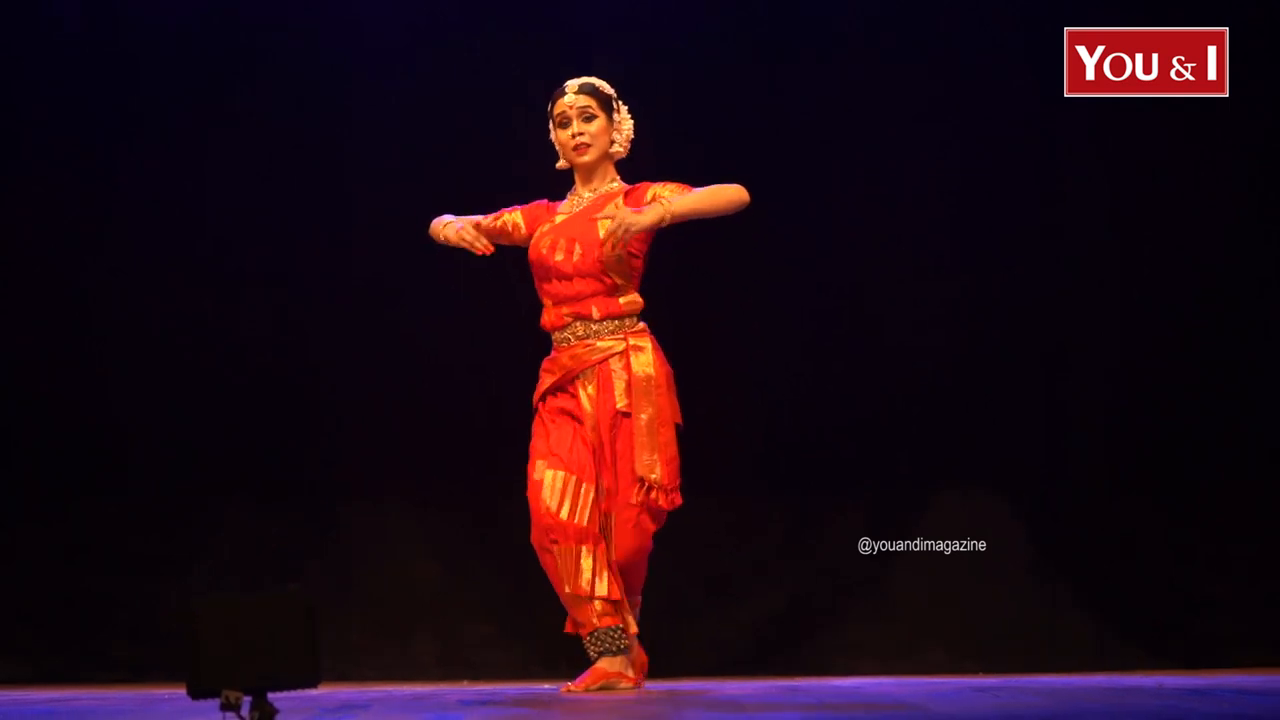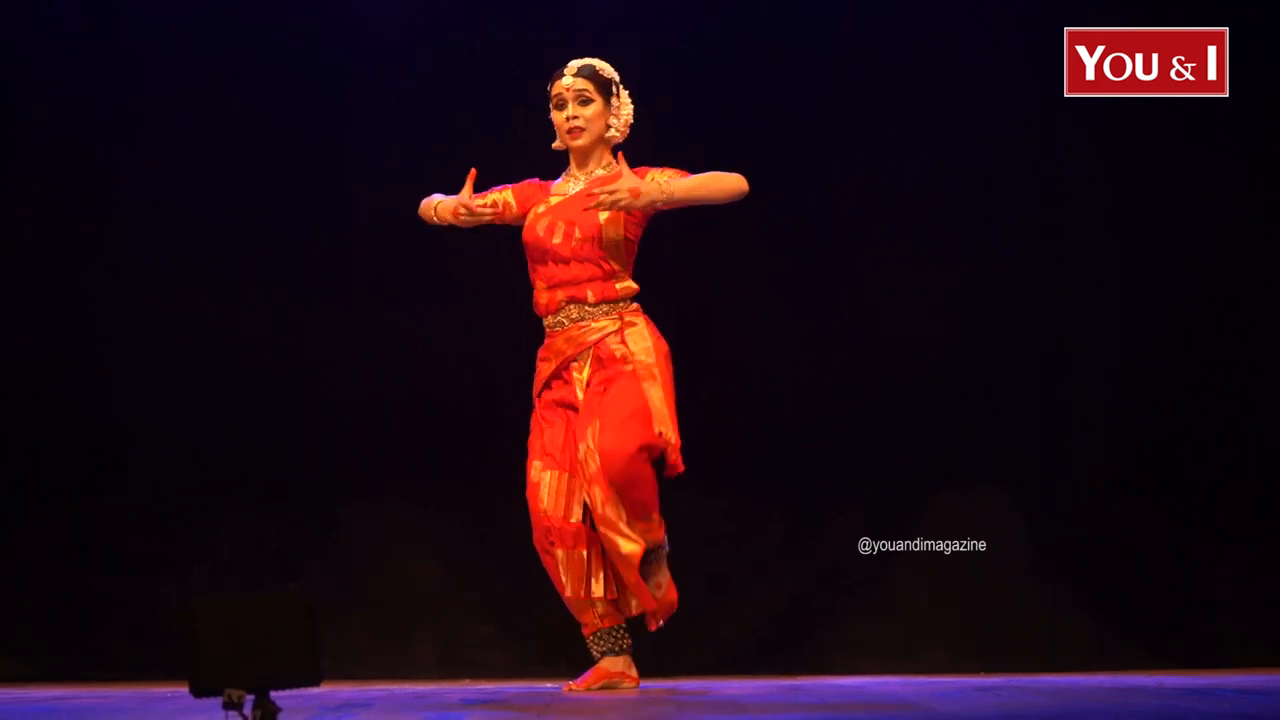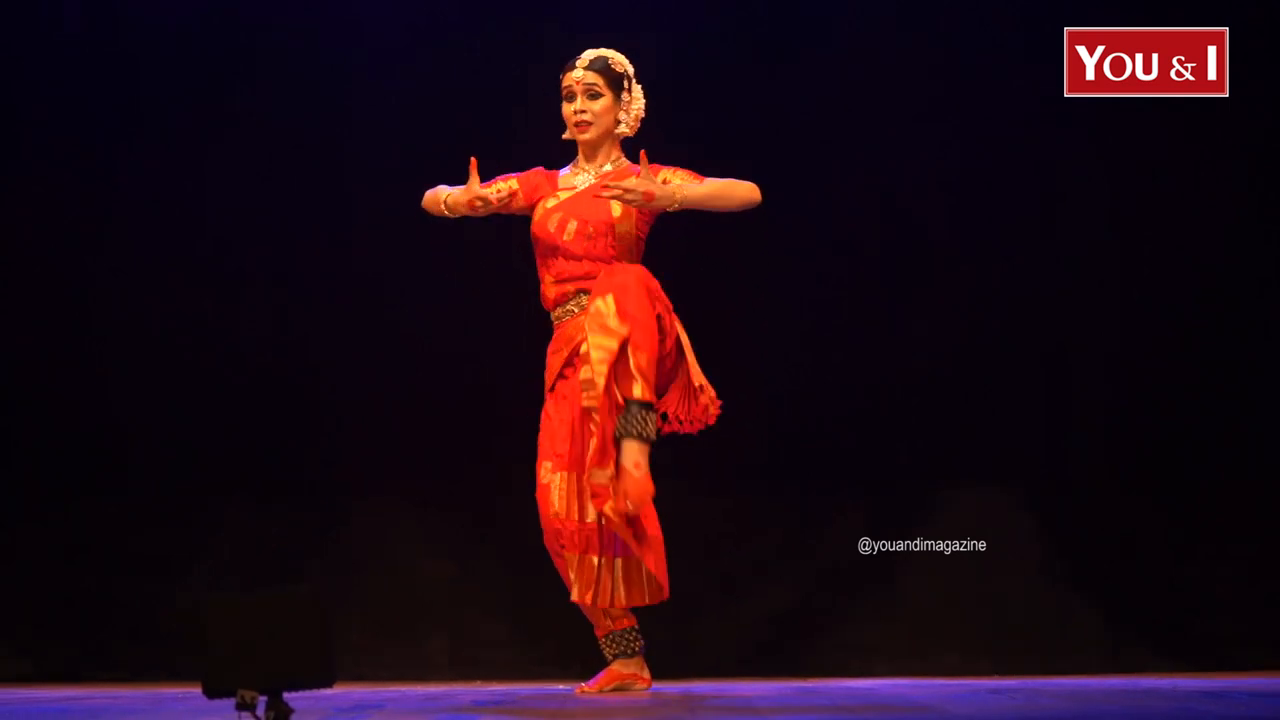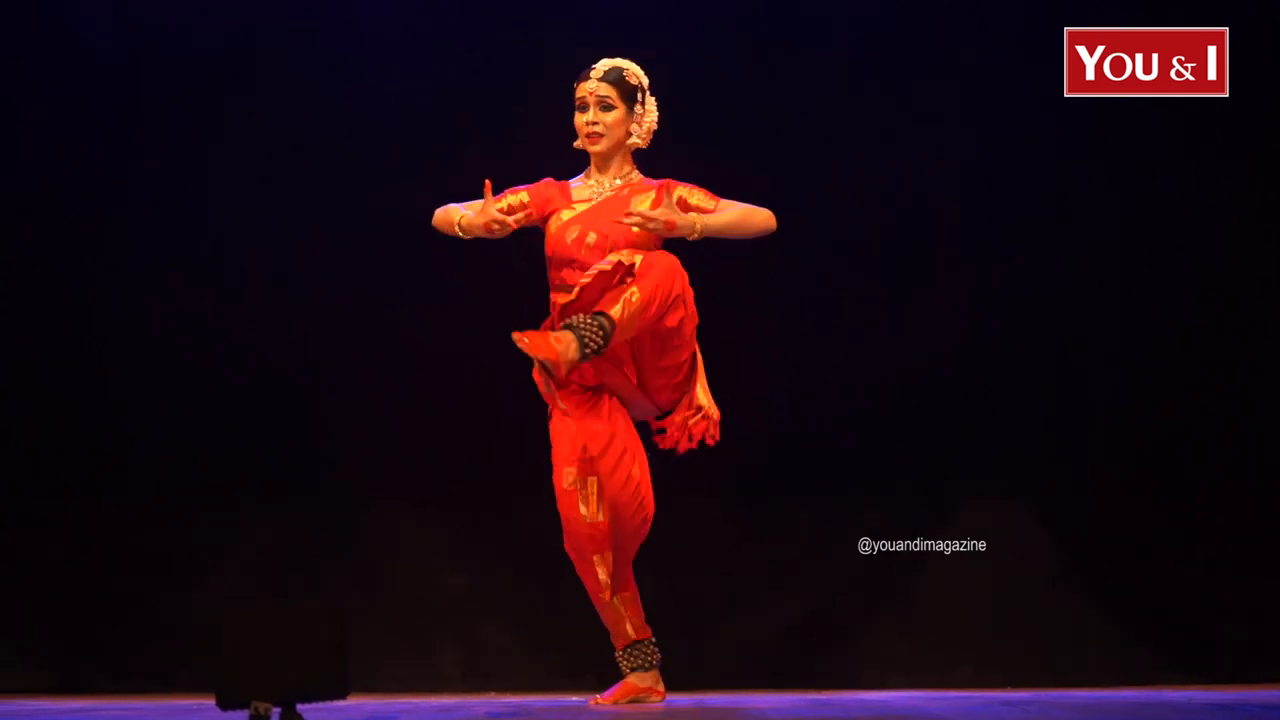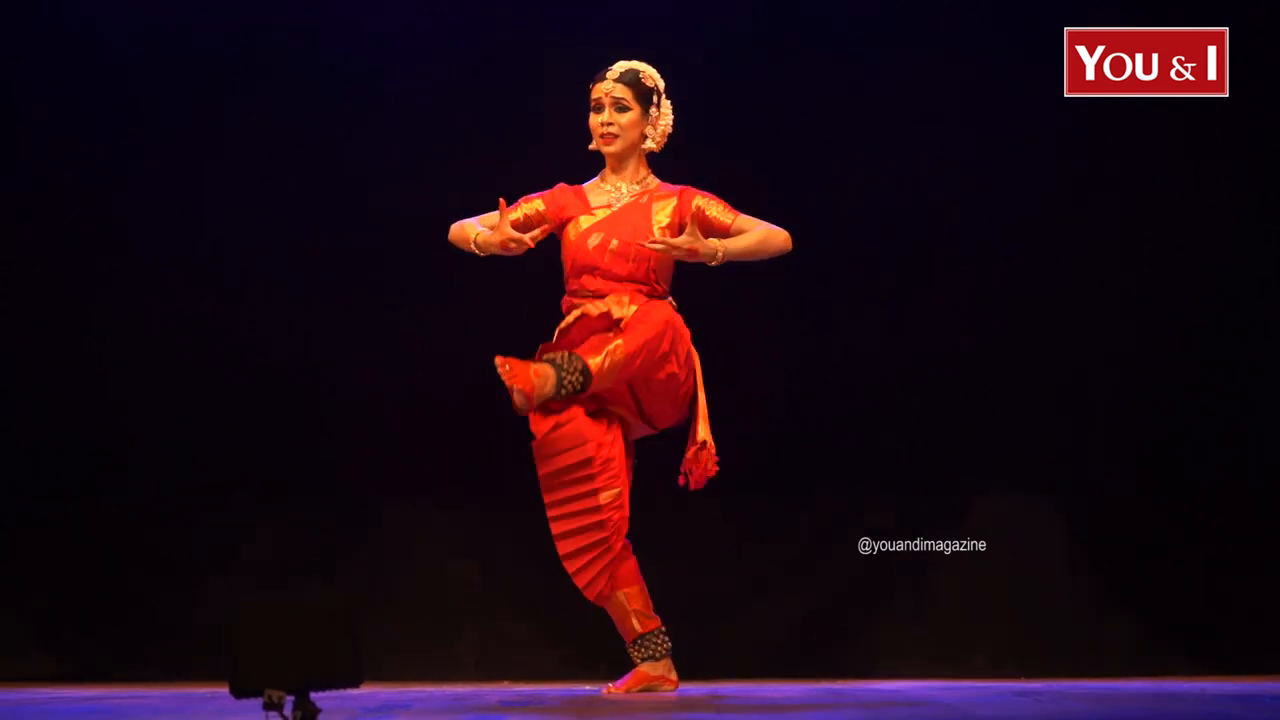
dt=0.2s
person 1, frame 1
left shoulder: (639, 198)
right shoulder: (541, 215)
left elbow: (736, 195)
right elbow: (442, 224)
left wrist: (653, 218)
right wrist: (460, 232)
left hip: (626, 367)
right hip: (564, 377)
left knee: (623, 521)
right knee: (557, 511)
left ankle: (623, 637)
right ankle: (610, 655)
person 1, frame 2
left shoulder: (635, 183)
right shoulder: (534, 195)
left elbow: (735, 185)
right elbow: (429, 207)
left wrist: (652, 197)
right wrist: (452, 210)
left hip: (620, 347)
right hip: (560, 360)
left knee: (618, 458)
right knee: (556, 509)
left ankle: (651, 551)
right ankle: (614, 655)
person 1, frame 3
left shoulder: (644, 179)
right shoulder: (540, 184)
left elbow: (748, 194)
right elbow: (432, 199)
left wrist: (666, 200)
right wrist: (462, 203)
left hip: (634, 346)
right hip: (571, 354)
left knee: (624, 288)
right knee: (568, 511)
left ankle: (636, 432)
right ankle: (626, 658)
person 1, frame 4
left shoulder: (660, 195)
right shoulder: (551, 196)
left elbow: (764, 221)
right elbow: (443, 216)
left wrist: (687, 227)
right wrist: (476, 224)
left hip: (644, 359)
right hip: (582, 374)
left knee: (661, 277)
right knee: (592, 514)
right ankle: (642, 670)
person 1, frame 5
left shoulder: (678, 202)
right shoulder: (565, 201)
left elbow: (778, 239)
right elbow: (459, 230)
left wrist: (707, 251)
right wrist: (491, 240)
left hip: (656, 367)
right hip: (582, 367)
left knee: (654, 323)
right knee: (591, 511)
left ankle: (550, 379)
right ankle: (653, 659)
